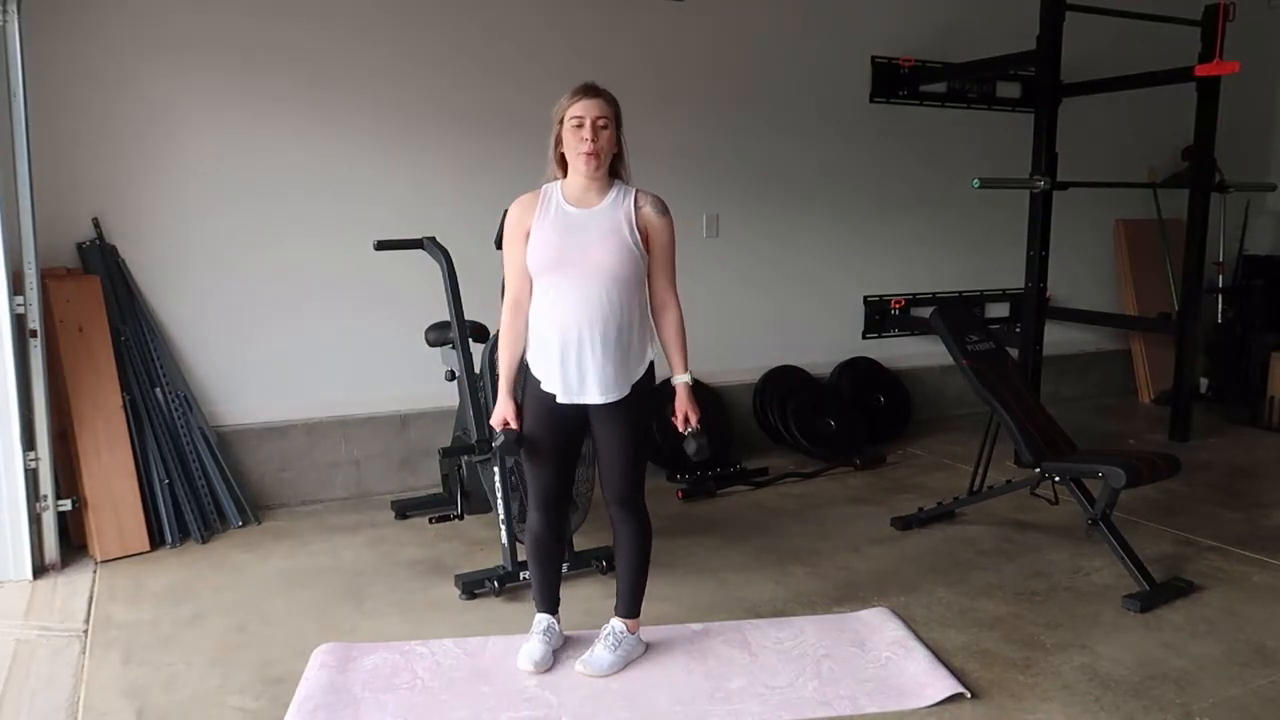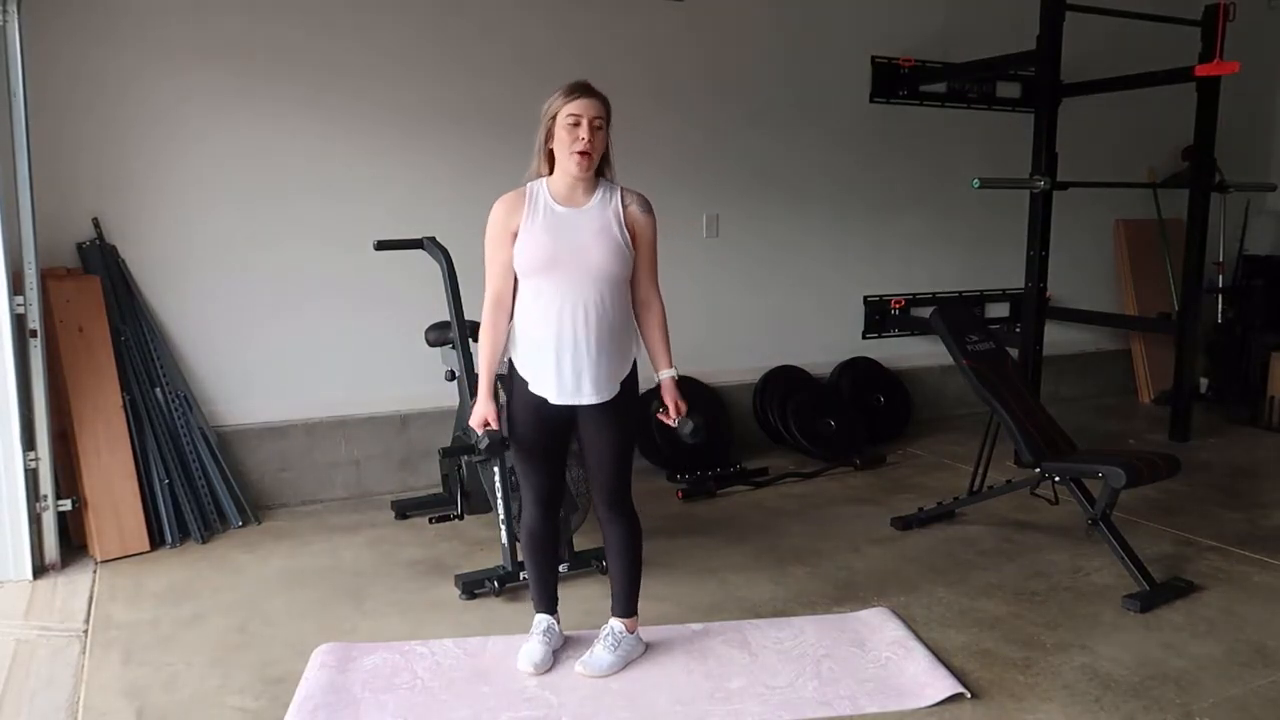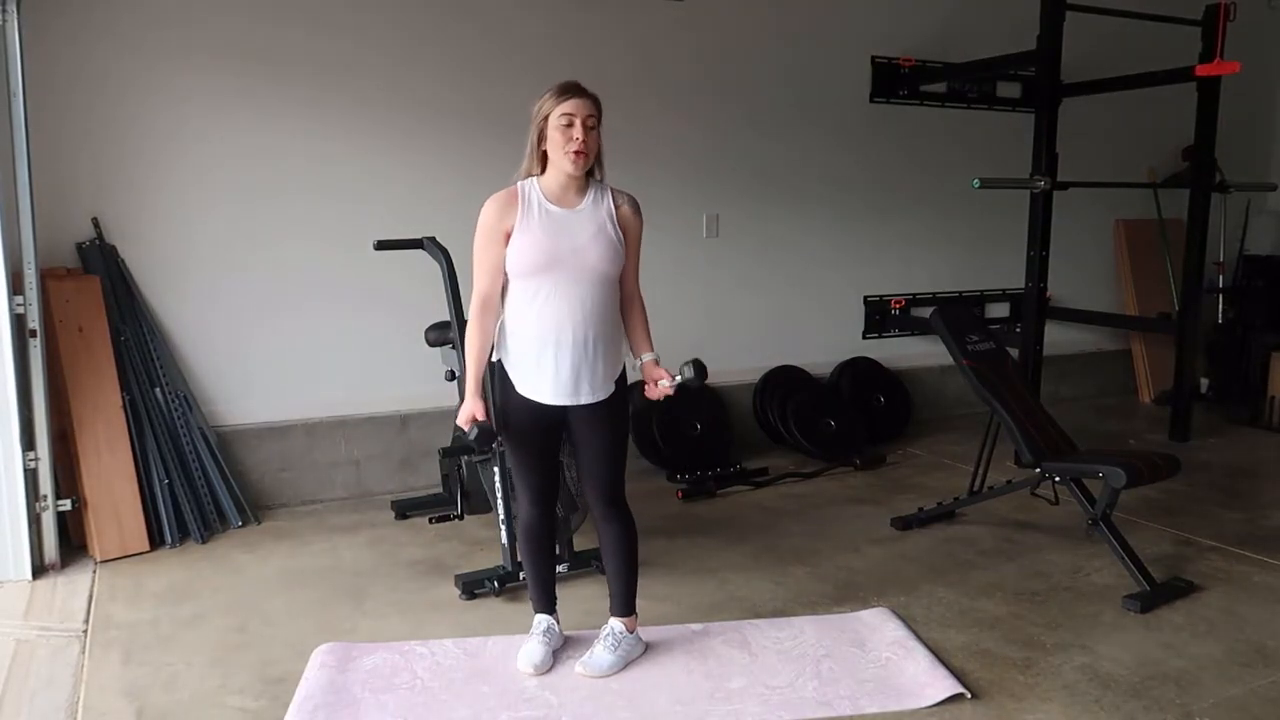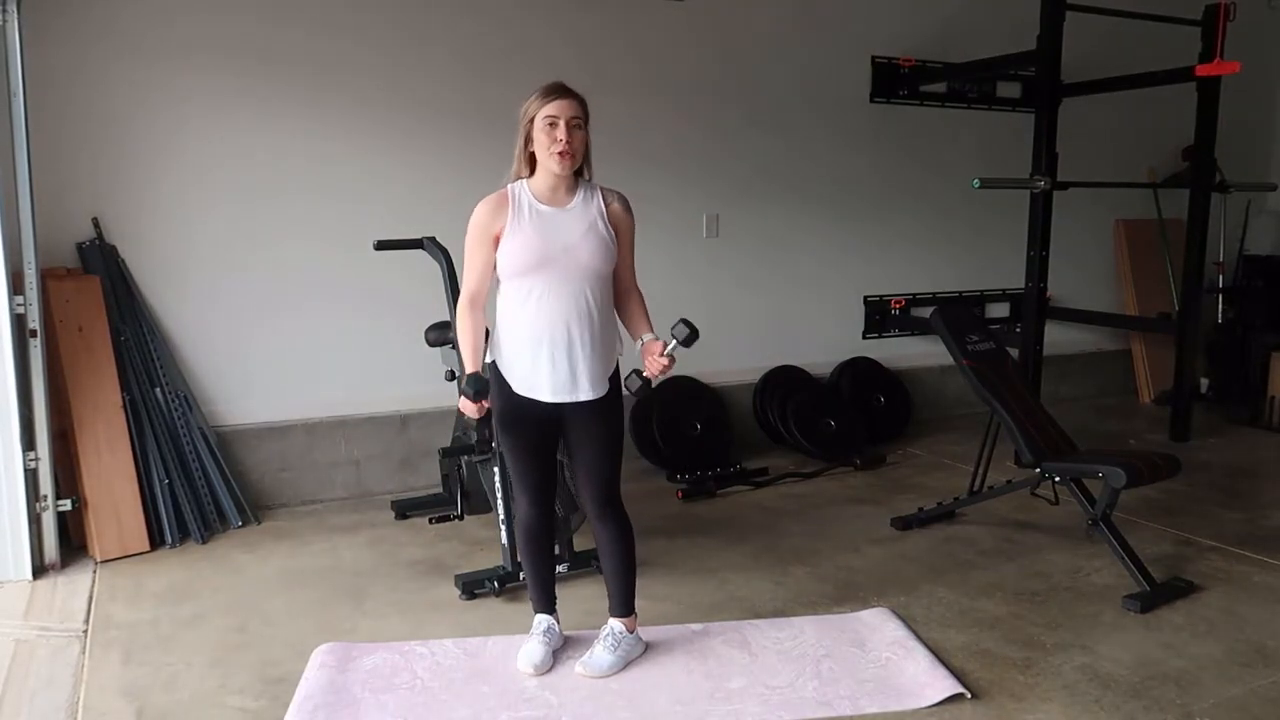
dt=0.2s
person 1, frame 1
left shoulder: (646, 212)
right shoulder: (528, 210)
left elbow: (664, 302)
right elbow: (515, 304)
left wrist: (682, 381)
right wrist: (504, 391)
left hip: (623, 386)
right hip: (548, 385)
left knee: (624, 503)
right knee: (544, 505)
left ankle: (626, 627)
right ankle: (546, 621)
person 1, frame 2
left shoulder: (631, 210)
right shoulder: (514, 208)
left elbow: (646, 300)
right elbow: (497, 303)
left wrist: (666, 376)
right wrist: (485, 390)
left hip: (609, 385)
right hip: (534, 385)
left knee: (613, 503)
right knee: (538, 504)
left ankle: (624, 628)
right ankle: (545, 621)
person 1, frame 3
left shoulder: (621, 209)
right shoulder: (505, 208)
left elbow: (628, 296)
right elbow: (483, 303)
left wrist: (648, 360)
right wrist: (473, 389)
left hip: (600, 385)
right hip: (525, 386)
left knee: (607, 502)
right knee: (534, 504)
left ankle: (624, 627)
right ankle: (545, 621)
person 1, frame 4
left shoulder: (611, 209)
right shoulder: (496, 210)
right elbow: (470, 301)
left wrist: (648, 341)
right wrist: (473, 375)
left hip: (594, 385)
right hip: (519, 388)
left knee: (602, 502)
right knee: (532, 505)
left ankle: (624, 627)
right ankle: (545, 621)
